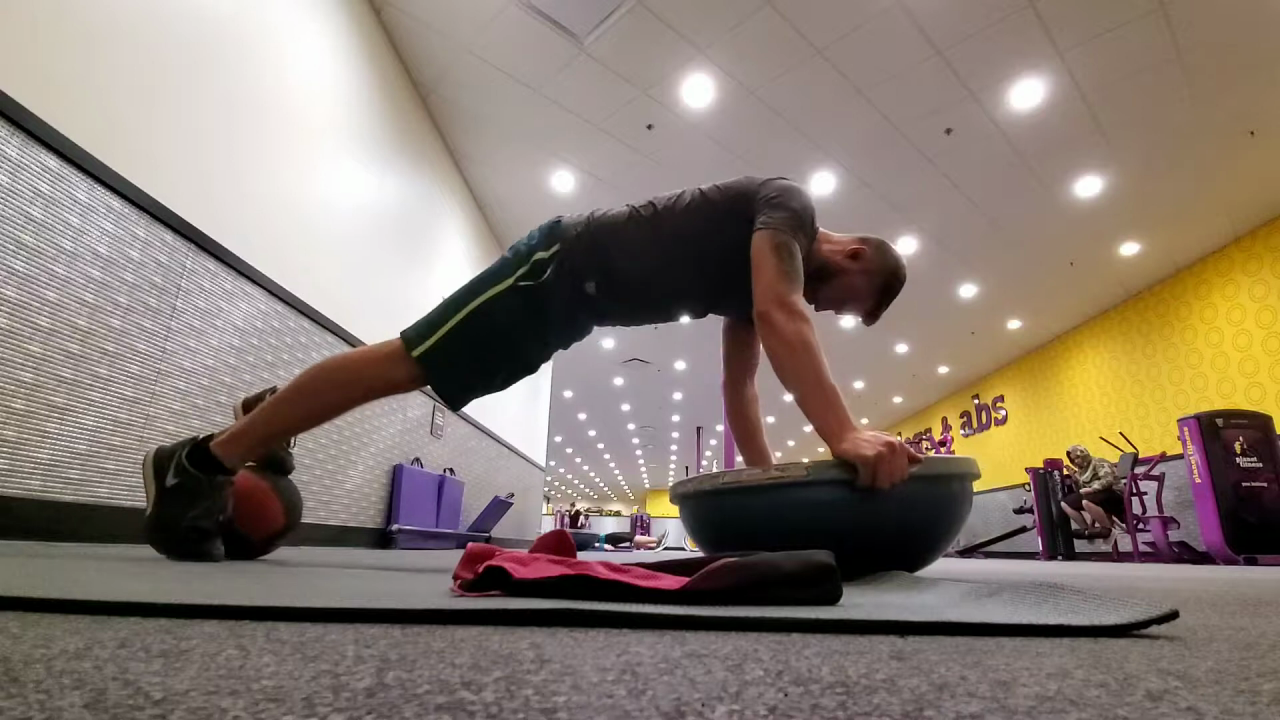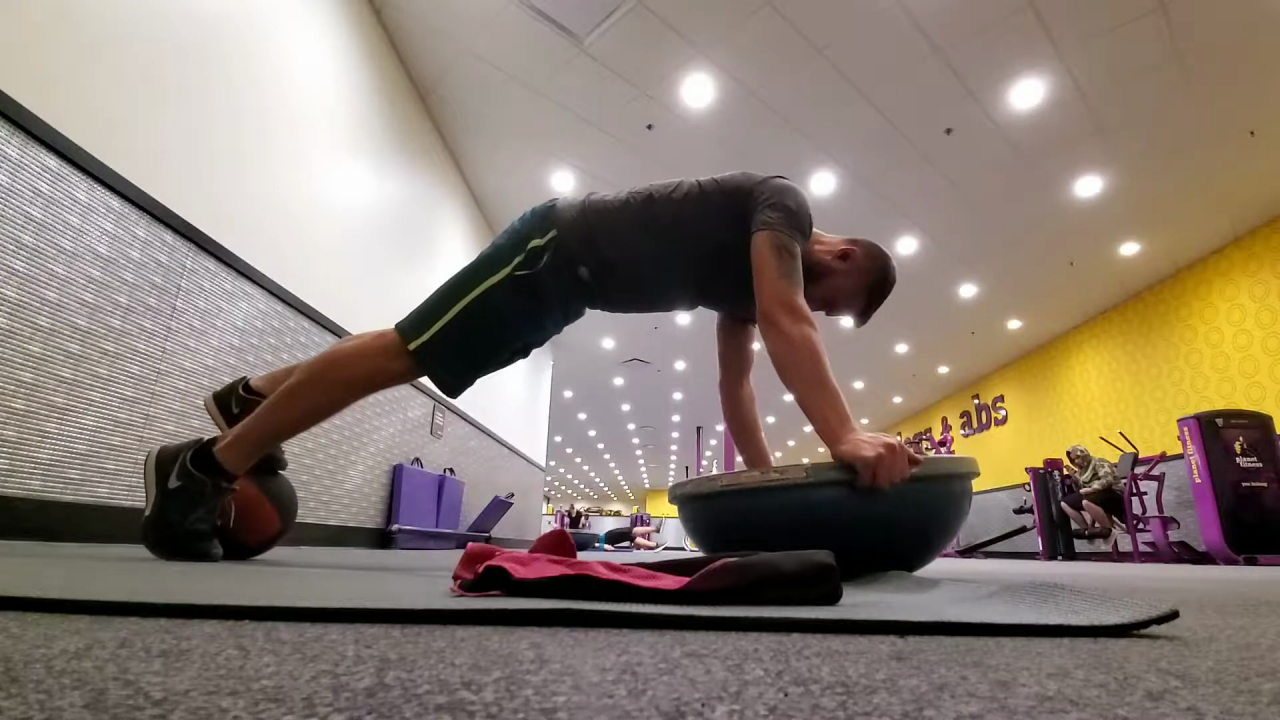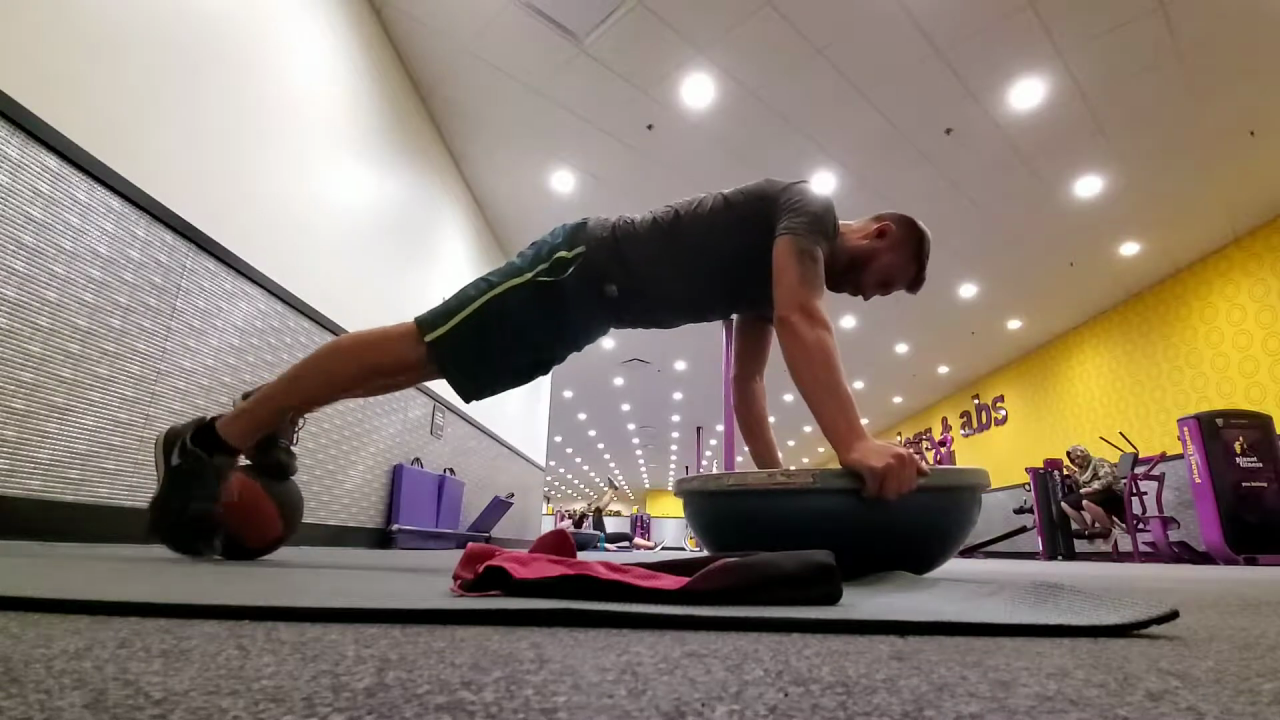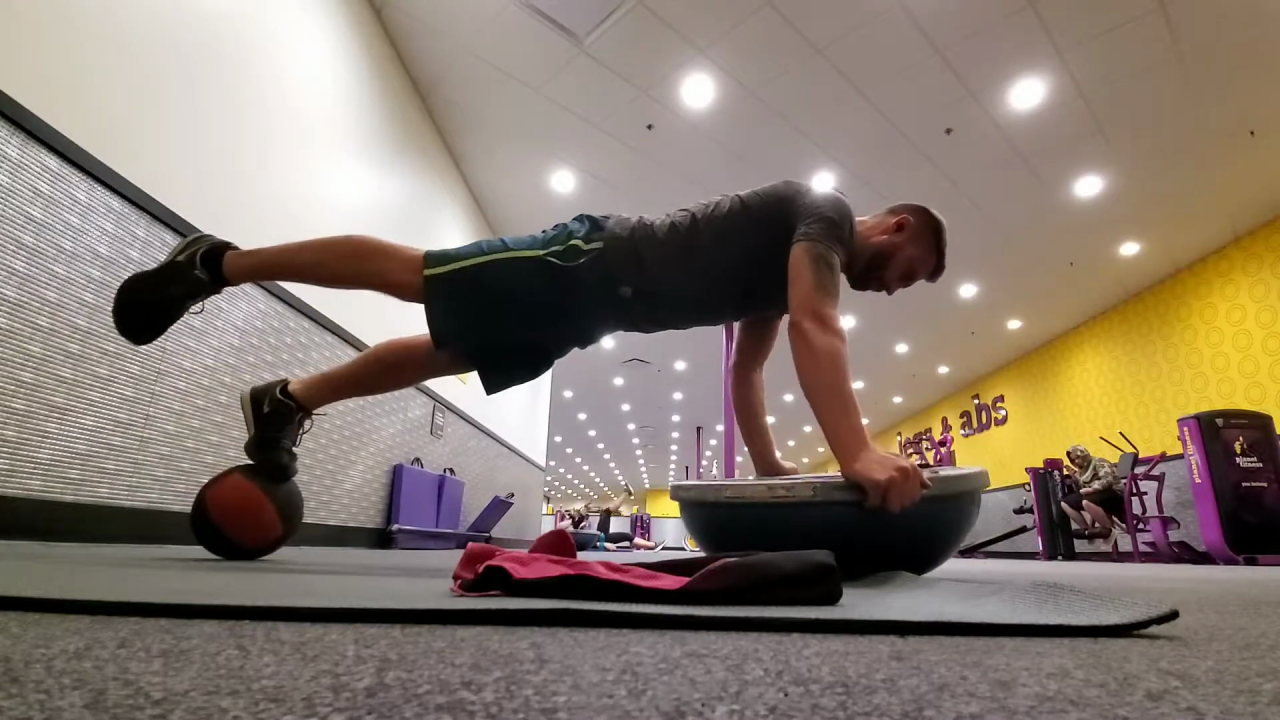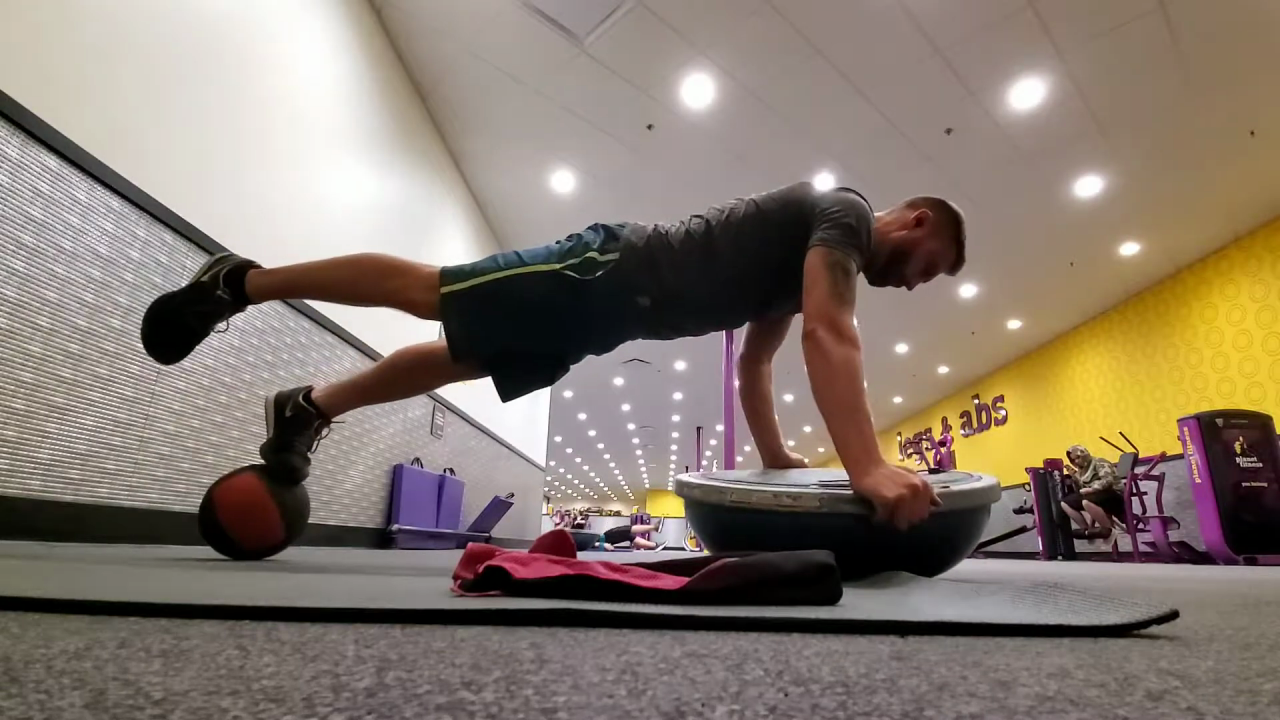
dt=0.5s
person 1, frame 1
left shoulder: (757, 276)
right shoulder: (787, 209)
left elbow: (738, 384)
right elbow: (781, 318)
right wrist: (844, 435)
left hip: (579, 302)
right hip: (560, 267)
left knee: (415, 367)
right knee: (404, 362)
left ankle: (271, 412)
right ankle: (201, 462)
person 1, frame 2
left shoulder: (745, 280)
right shoulder: (783, 206)
left elbow: (734, 381)
right elbow: (785, 320)
left wrist: (767, 478)
right wrist: (844, 435)
left hip: (568, 283)
right hip: (556, 251)
left knee: (406, 352)
right knee: (402, 353)
left ankle: (249, 397)
right ankle: (204, 465)
person 1, frame 3
left shoulder: (781, 267)
right shoulder: (805, 213)
left elbow: (744, 379)
right elbow: (800, 326)
left wrist: (772, 477)
right wrist: (854, 445)
left hip: (599, 300)
right hip: (584, 269)
left knee: (429, 363)
right knee: (418, 344)
left ankle: (277, 414)
right ankle: (211, 442)
person 1, frame 4
left shoulder: (797, 268)
right shoulder: (825, 214)
left elbow: (745, 371)
right elbow: (817, 331)
left wrist: (769, 469)
right wrist: (857, 454)
left hip: (596, 303)
right hip: (593, 264)
left knee: (443, 354)
right knee: (407, 272)
left ankle: (288, 400)
right ankle: (216, 263)
person 1, frame 5
left shoulder: (812, 263)
right shoulder: (843, 215)
left elbow: (751, 365)
right elbow: (830, 335)
left wrist: (777, 462)
right wrist: (867, 467)
left hip: (613, 308)
right hip: (608, 275)
left knee: (454, 359)
right knee: (423, 289)
left ankle: (310, 405)
right ankle: (241, 281)
